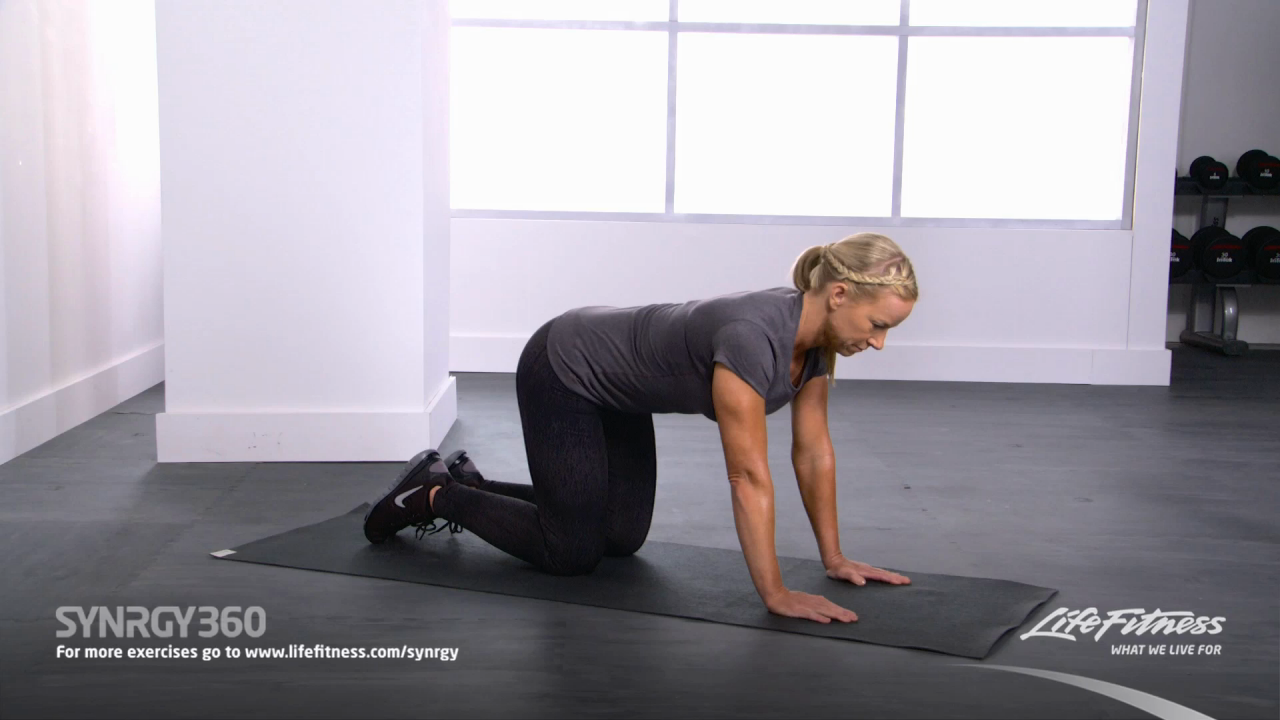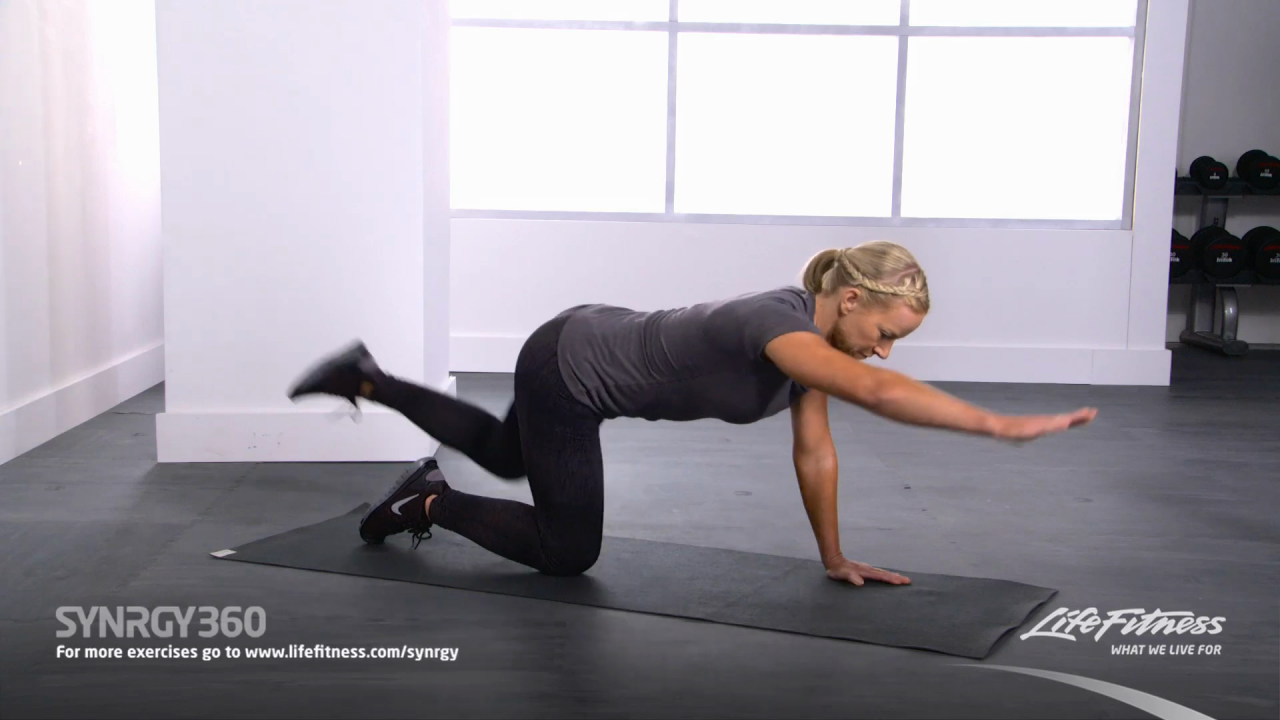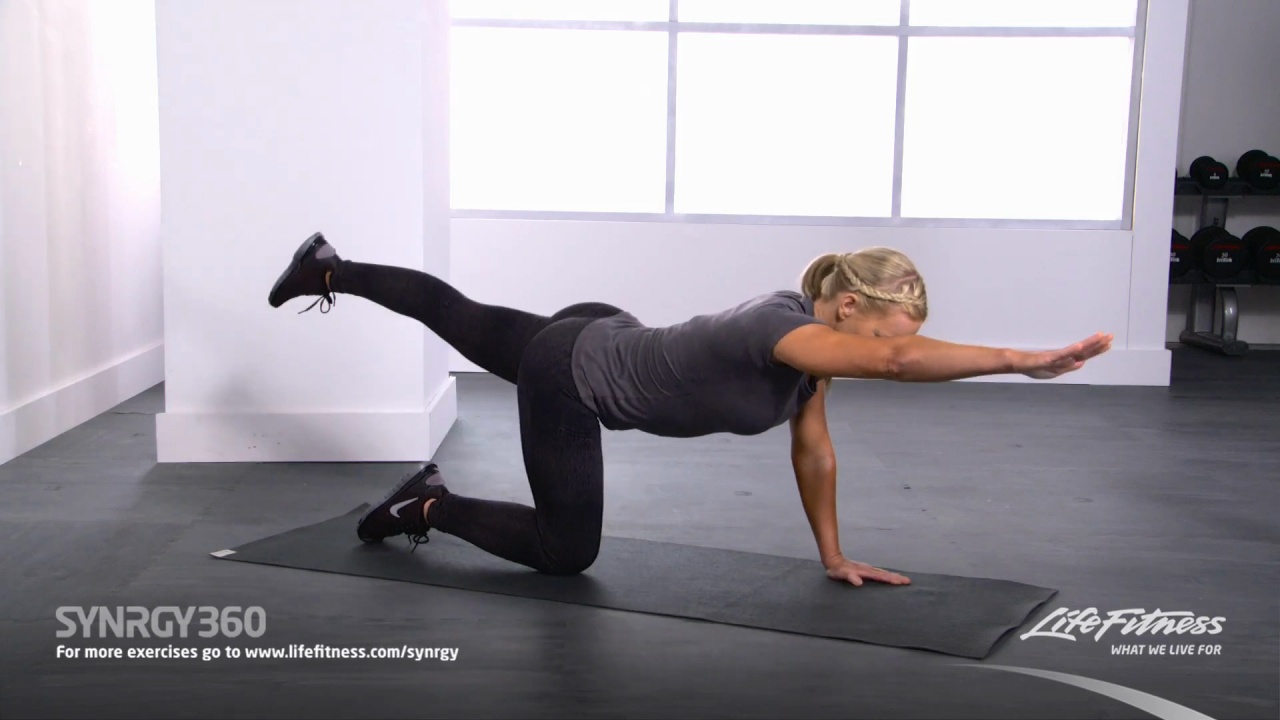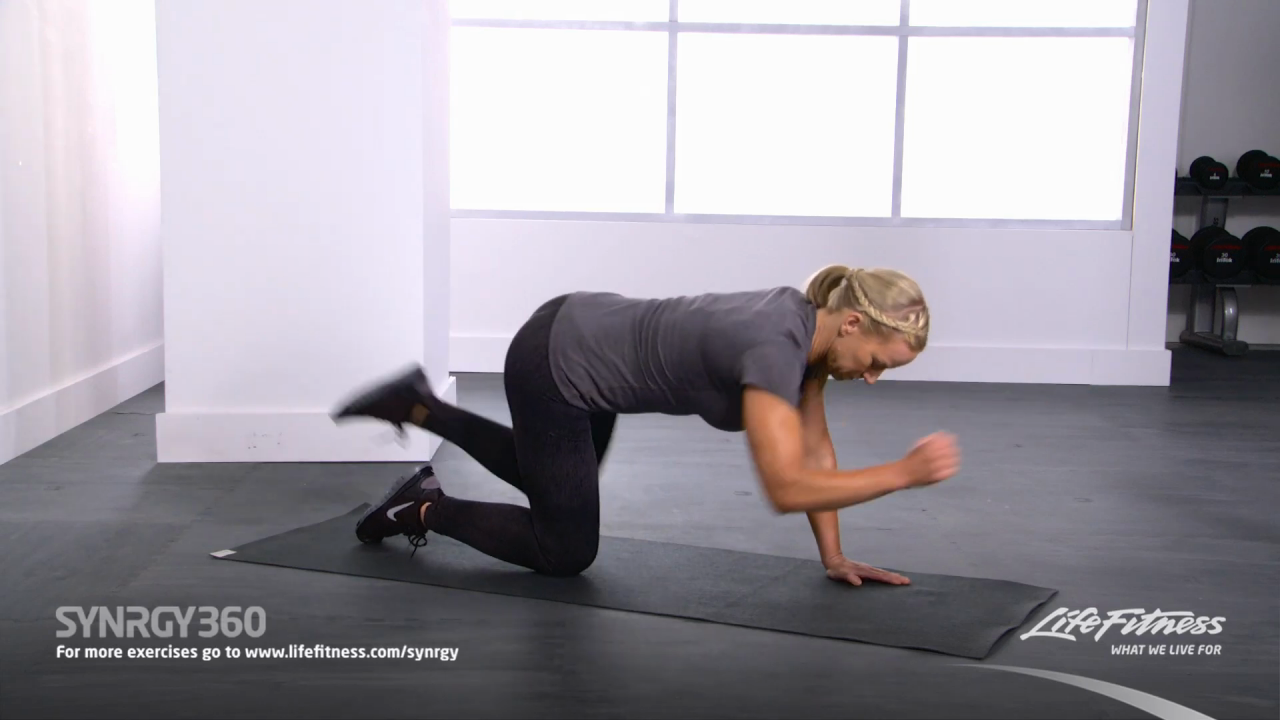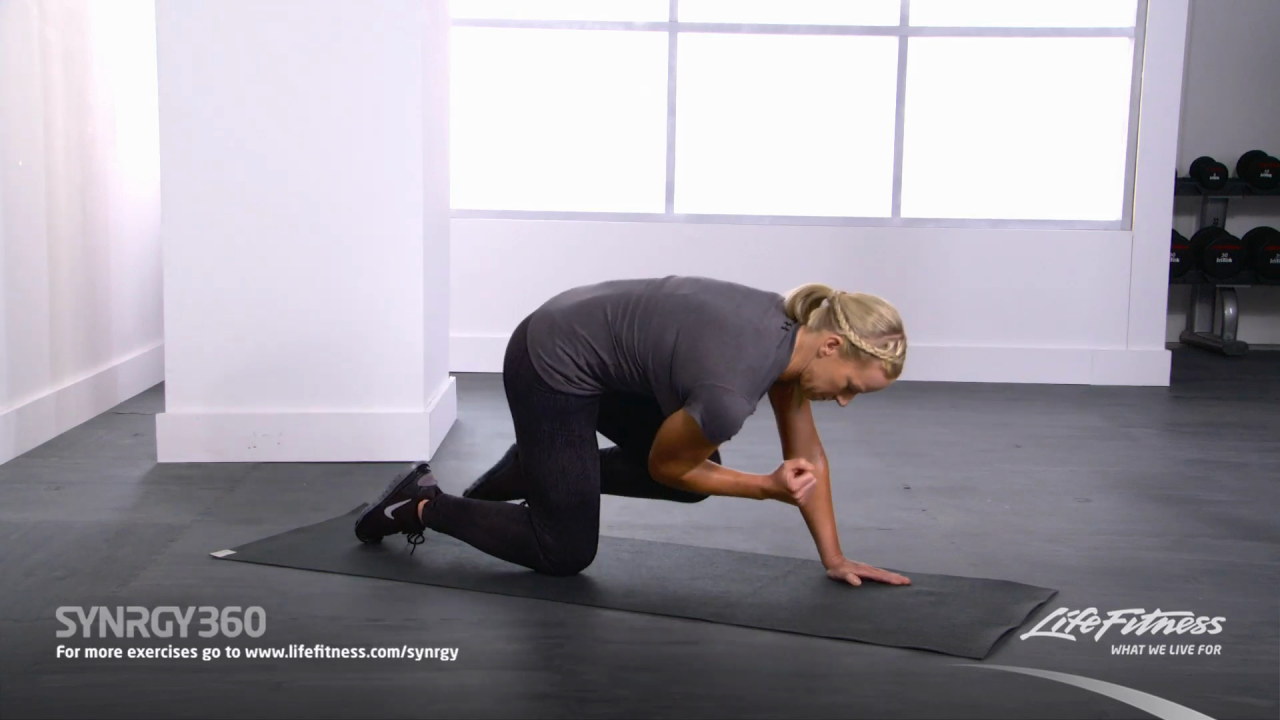
dt=0.5s
person 1, frame 1
left shoulder: (817, 332)
right shoulder: (754, 336)
left elbow: (813, 450)
right elbow: (749, 476)
left wrist: (835, 556)
right wrist: (775, 595)
left hip: (612, 384)
right hip: (560, 372)
left knee: (621, 538)
right knee: (572, 552)
left ankle: (470, 485)
right ankle: (432, 495)
person 1, frame 2
left shoulder: (823, 325)
right shoulder: (783, 327)
left elbow: (815, 453)
right elbow: (879, 393)
left wrist: (836, 559)
right wrist: (1005, 426)
left hip: (599, 351)
right hip: (561, 372)
left knee: (504, 454)
right knee: (569, 551)
left ankle: (369, 381)
right ankle: (431, 503)
person 1, frame 3
left shoulder: (810, 327)
right shoulder: (783, 332)
left elbow: (814, 452)
right elbow: (900, 361)
left wrist: (834, 557)
right wrist: (1027, 359)
left hip: (602, 340)
right hip: (568, 377)
left knee: (458, 319)
right knee: (566, 551)
left ankle: (327, 270)
right ankle: (429, 504)
person 1, frame 4
left shoulder: (811, 326)
right shoulder: (774, 354)
left elbow: (817, 447)
right elbow: (790, 490)
left wrist: (835, 557)
right wrist: (906, 472)
left hip: (589, 330)
right hip: (553, 368)
left knee: (533, 473)
right knee: (564, 552)
left ankle: (418, 406)
right ankle: (423, 509)
person 1, frame 5
left shoulder: (794, 330)
right shoulder: (732, 384)
left elbow: (804, 453)
right elbow: (668, 466)
left wrist: (834, 556)
right wrist: (772, 488)
left hip: (599, 349)
right hip: (550, 364)
left knee: (701, 469)
right knee: (566, 553)
left ankle: (538, 464)
right ankle: (420, 504)
